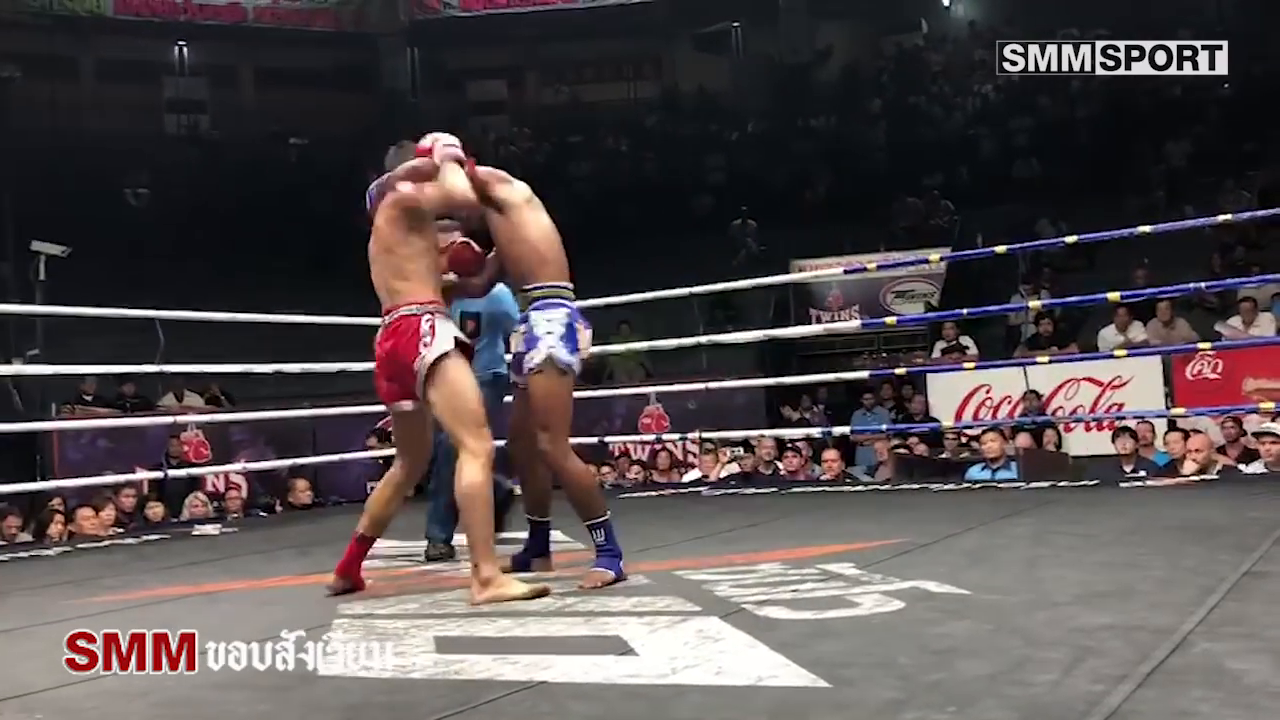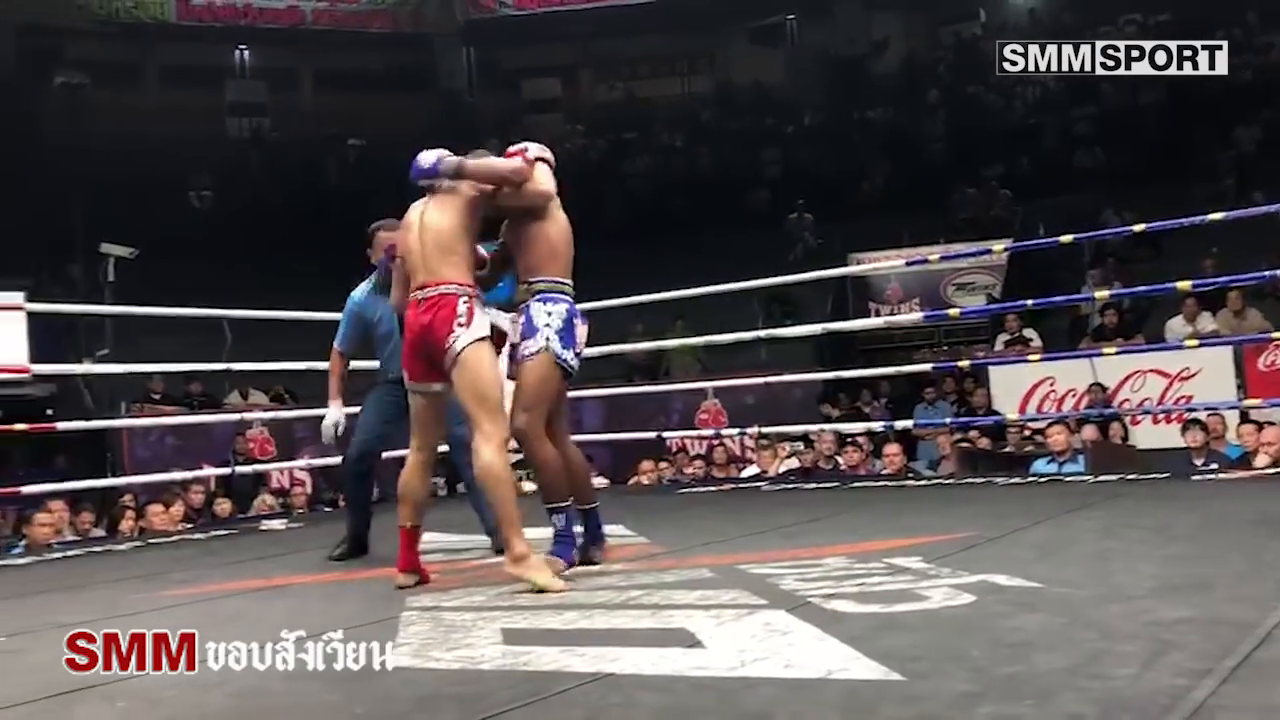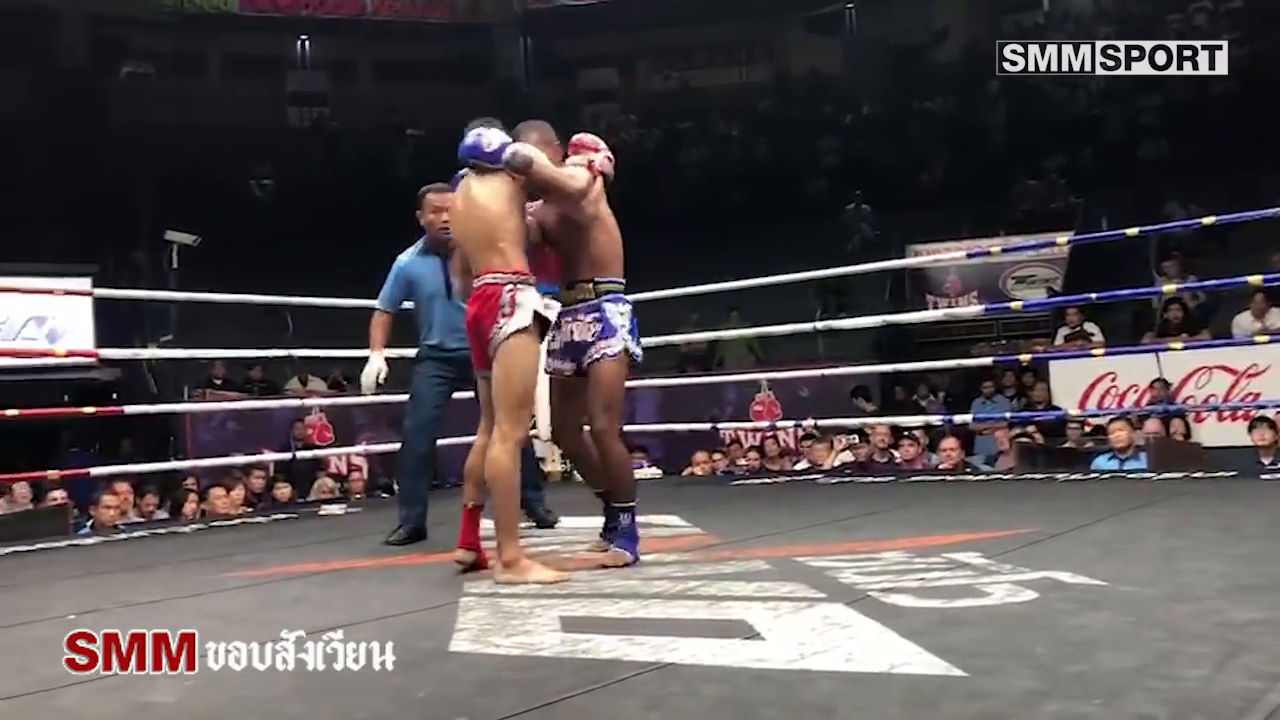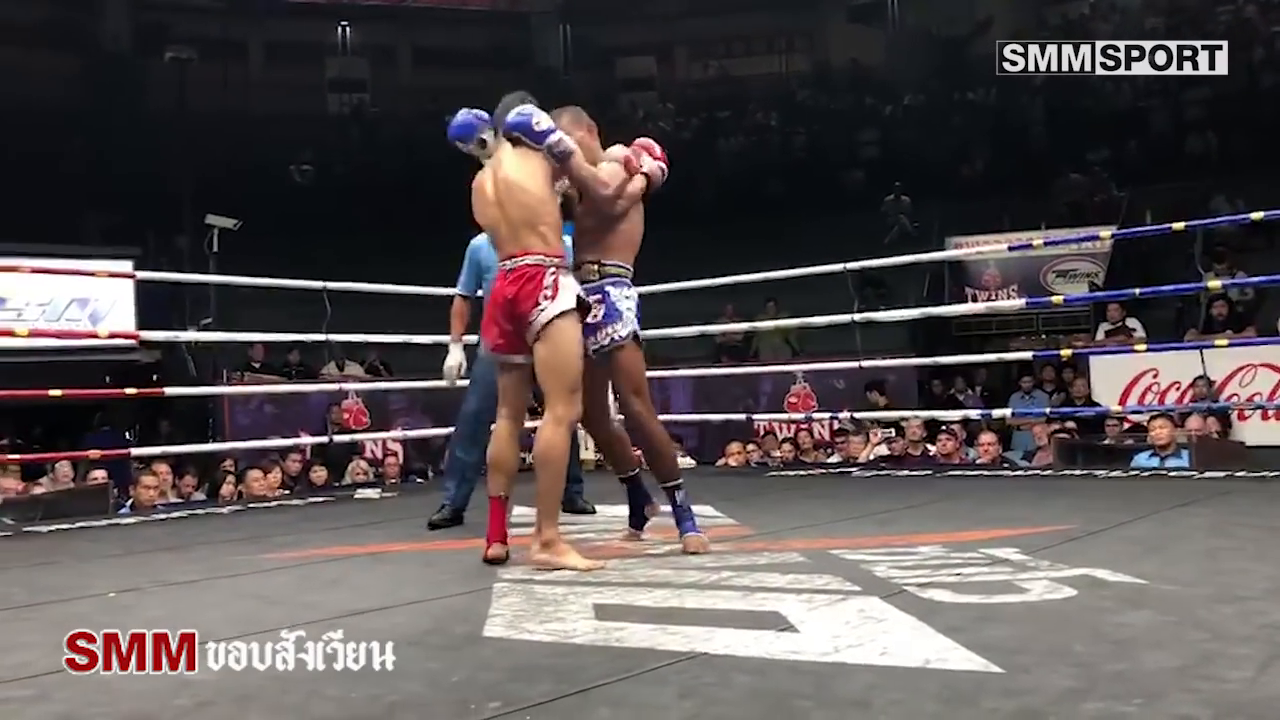
dt=0.4s
person 1, frame 1
left shoulder: (386, 228)
right shoulder: (402, 197)
right elbow: (460, 197)
right wrist: (450, 161)
left hip: (393, 341)
right hip: (425, 332)
left knee: (409, 464)
right knee: (476, 447)
left ankle: (348, 570)
right ankle: (486, 576)
person 1, frame 2
left shoulder: (413, 215)
right shoulder: (464, 187)
left elbow: (397, 295)
right elbow: (517, 170)
right wrist: (515, 163)
left hip: (417, 321)
right hip: (456, 313)
left knee: (423, 447)
right knee: (493, 432)
left ankle: (408, 563)
right ankle: (519, 554)
person 1, frame 3
left shoulder: (457, 199)
right shoulder: (504, 161)
left hip: (478, 303)
right hip: (508, 300)
left knee: (491, 427)
right knee: (512, 430)
left ankle: (469, 542)
right ankle: (511, 557)
person 1, frame 4
left shoulder: (480, 181)
right shoulder: (537, 144)
left hip: (504, 287)
right hip: (544, 284)
left knee: (509, 415)
right knee: (563, 410)
left ankle: (496, 536)
right ankle: (548, 540)
person 2, frame 1
left shoulder: (503, 187)
left hip: (551, 320)
right hip: (536, 324)
left knee: (552, 449)
right knee: (522, 444)
left ankle: (609, 554)
right ankle: (538, 546)
person 2, frame 2
left shoulder: (531, 168)
right shoulder: (513, 220)
left elbow: (540, 192)
left hip: (548, 313)
right hip: (538, 316)
left knee: (526, 426)
right knee: (555, 434)
left ankle: (565, 537)
right ankle: (592, 536)
person 2, frame 3
left shoulder: (581, 171)
right shoulder: (538, 209)
left elbow: (573, 195)
left wrist: (518, 158)
left hip: (605, 312)
right hip: (570, 317)
left knee: (603, 426)
right knee: (566, 431)
left ankle: (625, 533)
right ankle: (617, 513)
person 2, frame 4
left shoulder: (621, 157)
right shoulder: (579, 183)
left elbow: (606, 197)
left hip: (612, 294)
right hip: (581, 297)
left knee: (637, 409)
right knee: (593, 415)
left ankle: (683, 513)
right ankle: (640, 500)
person 3, frame 1
left shoulder: (491, 292)
left hip: (486, 383)
left knee: (450, 445)
right knee: (442, 451)
left ankle: (439, 535)
right ankle: (499, 495)
person 3, frame 2
right shoulder: (362, 299)
right elbow: (340, 352)
right wrist: (335, 402)
right hip: (393, 383)
left knee: (464, 440)
right knee: (360, 452)
left ankle: (496, 526)
right ankle: (356, 536)
person 3, frame 3
right shoulder: (409, 262)
right elbow: (384, 310)
right wrist: (376, 354)
right hip: (436, 358)
right knee: (416, 435)
left ankle: (533, 503)
right ankle: (411, 521)
person 3, frame 4
left shoulder: (559, 241)
right shoulder: (481, 246)
right elbow: (464, 298)
right wrist: (455, 345)
right knee: (473, 416)
left ankle: (571, 493)
right ankle: (454, 502)
